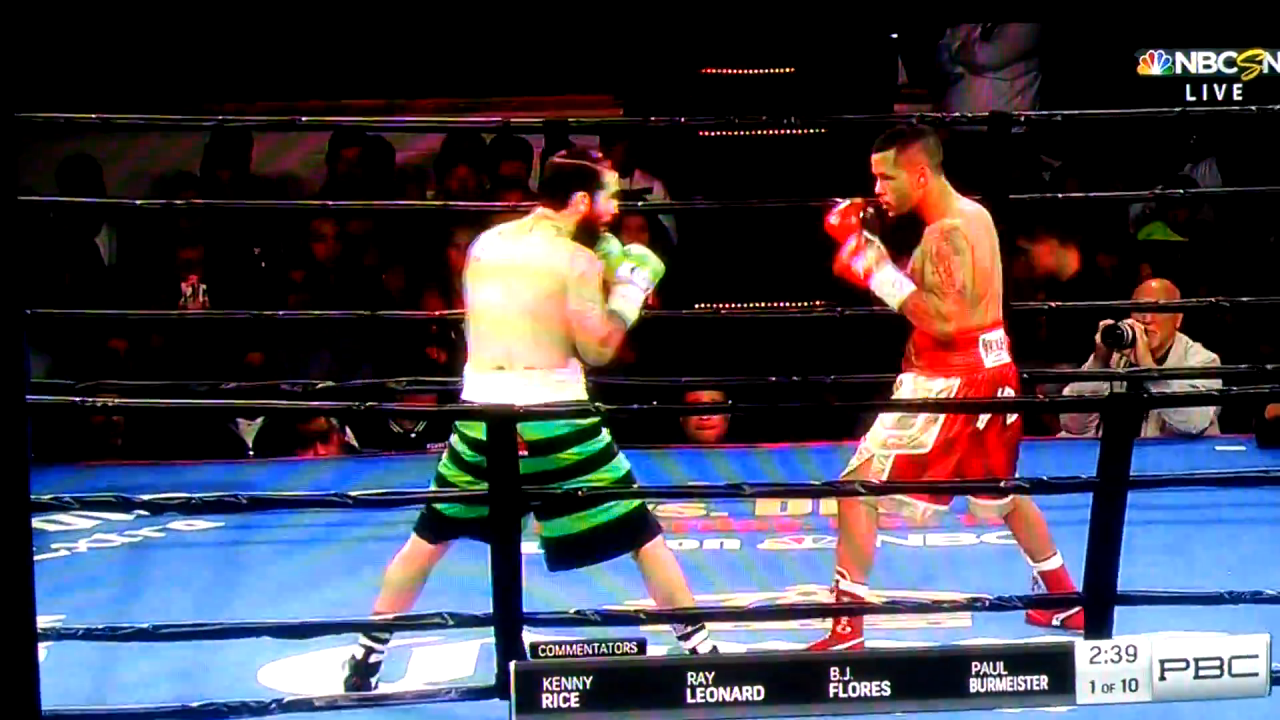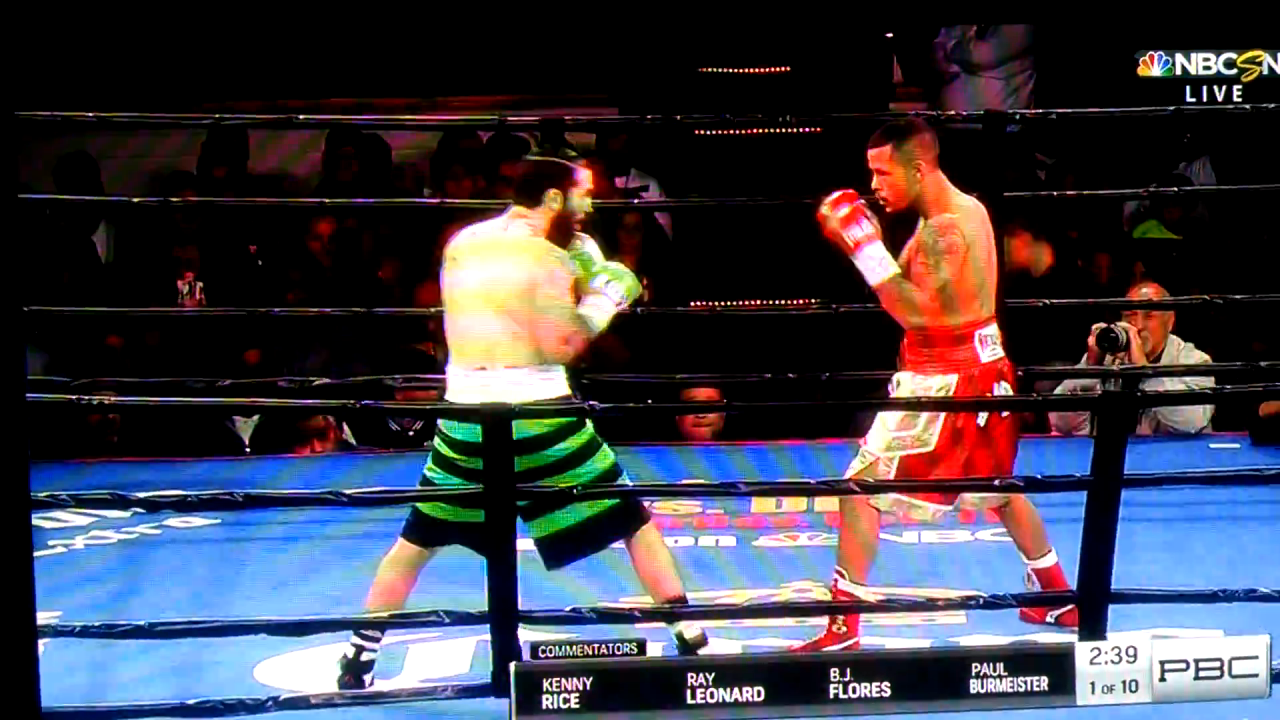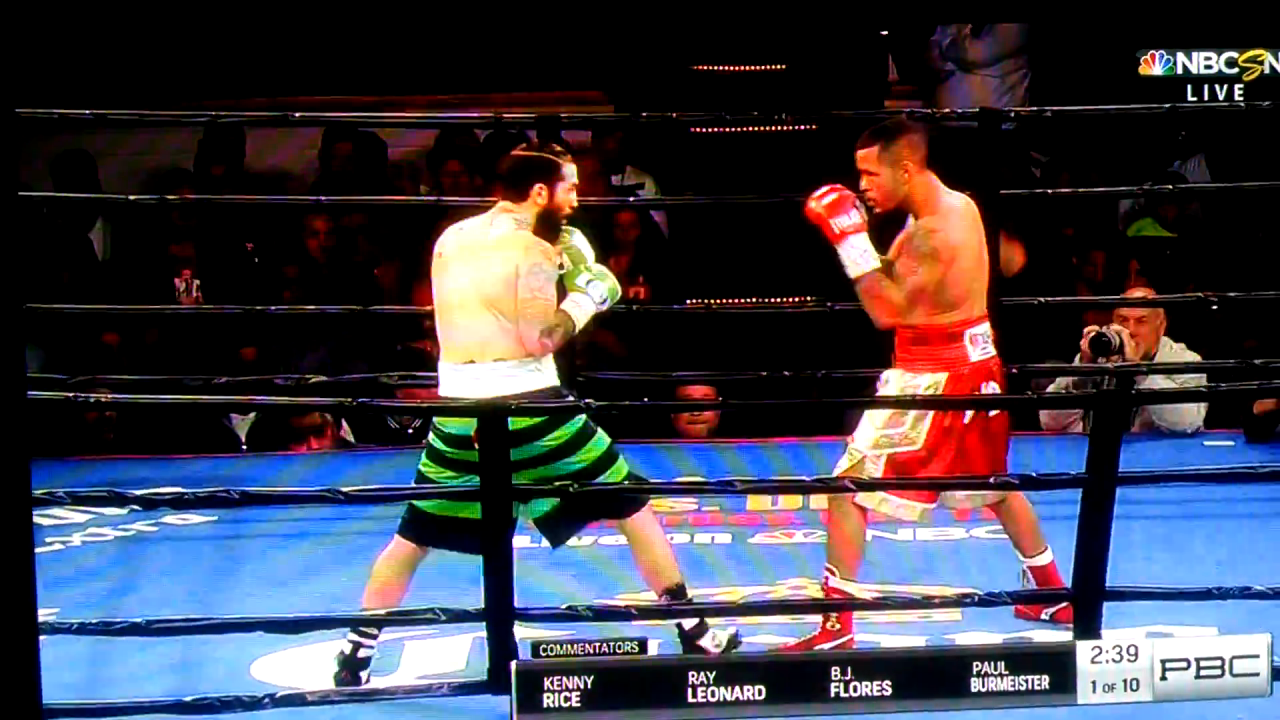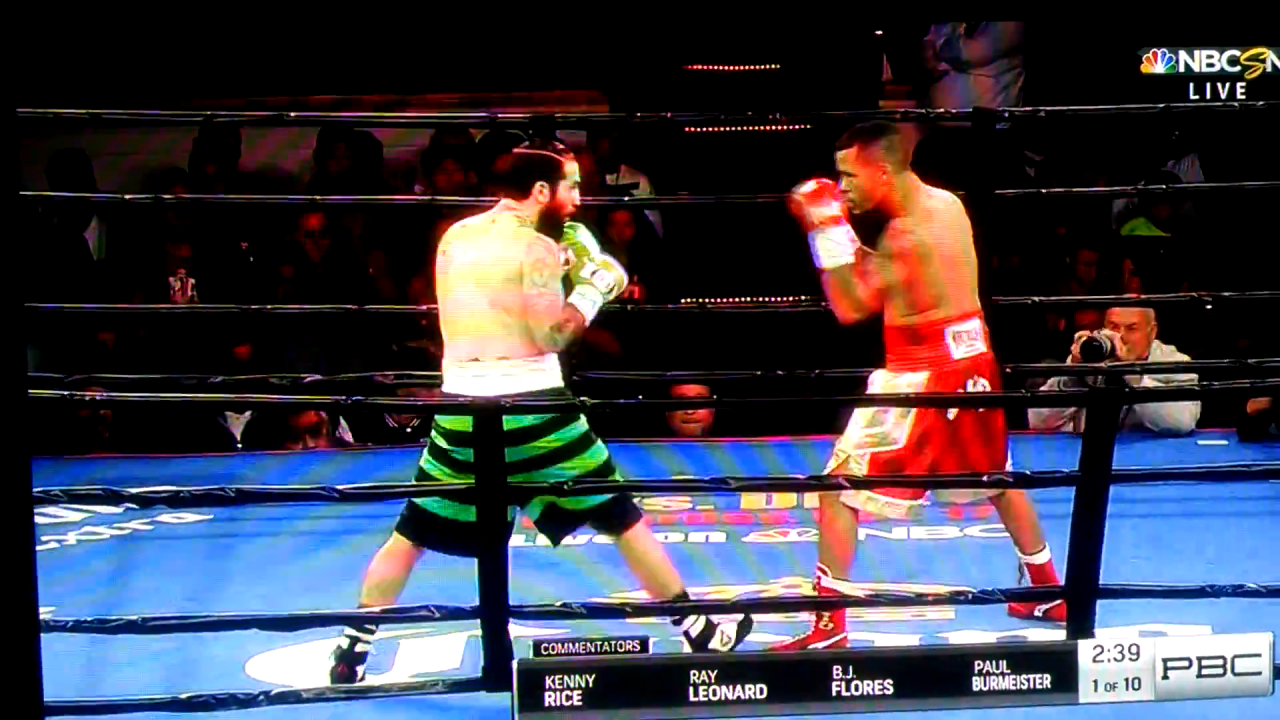
dt=0.1s
person 1, frame 1
left shoulder: (487, 243)
right shoulder: (576, 260)
right elbow: (599, 349)
right wrist: (633, 285)
left hip: (482, 418)
right hip: (555, 423)
left knee: (430, 537)
right knee: (644, 536)
left ankle: (366, 657)
right ankle: (703, 654)
person 1, frame 2
left shoulder: (460, 243)
right shoulder: (548, 259)
right elbow: (557, 345)
right wrist: (601, 299)
left hip: (467, 417)
right hip: (539, 421)
left knee: (417, 539)
right knee: (636, 526)
left ankle: (359, 658)
right ankle: (693, 643)
person 1, frame 3
left shoulder: (451, 239)
right shoulder: (532, 250)
right elbow: (540, 339)
right wrist: (587, 296)
left hip: (459, 413)
right hip: (528, 410)
left knee: (413, 536)
right knee: (634, 509)
left ankle: (355, 655)
right ankle: (694, 632)
person 1, frame 4
left shoulder: (455, 237)
right shoulder: (537, 248)
right elbow: (552, 337)
right wrist: (593, 288)
left hip: (463, 412)
right hip: (531, 409)
left knee: (413, 532)
right knee: (625, 521)
left ankle: (354, 649)
right ankle: (701, 632)
person 2, frame 1
left shoulder: (948, 232)
right shoulder: (970, 214)
left elbow: (943, 320)
right elbow: (924, 297)
left wrist: (874, 272)
right wrist: (866, 244)
left hip: (951, 382)
right hip: (991, 373)
left knee: (860, 490)
right knee: (1003, 491)
left ankle: (845, 633)
right ankle: (1067, 602)
person 2, frame 2
left shoulder: (945, 228)
right shoulder: (965, 208)
left elbow: (911, 309)
right elbow: (912, 284)
left wrist: (863, 245)
right wrist: (865, 239)
left hip: (944, 378)
right hip: (985, 369)
left knee: (860, 492)
right knee: (999, 488)
left ankle: (842, 631)
right ankle: (1062, 598)
person 2, frame 3
left shoulder: (931, 230)
right shoulder: (957, 205)
left elbow: (886, 310)
right elbow: (897, 280)
left wrist: (849, 235)
right wrist: (851, 230)
left hip: (935, 376)
right hip: (974, 366)
left knee: (849, 490)
right knee: (994, 484)
left ankle: (836, 629)
right ankle: (1057, 595)
person 2, frame 4
left shoulder: (908, 233)
right shoulder: (944, 203)
left elbow: (850, 305)
right elbow: (876, 276)
left wrist: (823, 229)
right wrist: (838, 227)
left hip: (924, 373)
right hip: (973, 362)
left knee: (842, 489)
right knee: (994, 481)
left ankle: (829, 628)
right ankle: (1049, 591)
